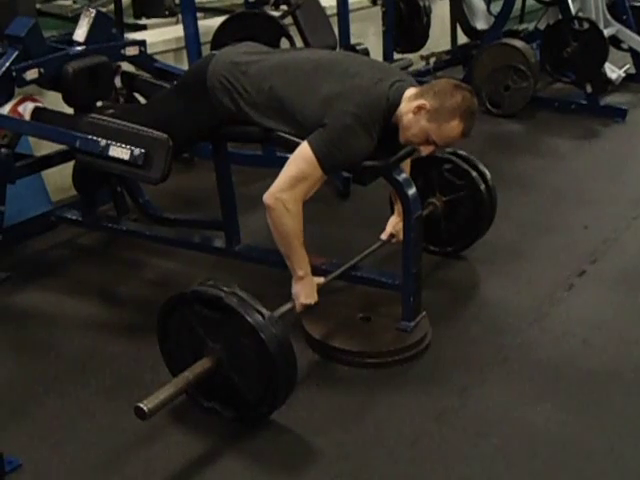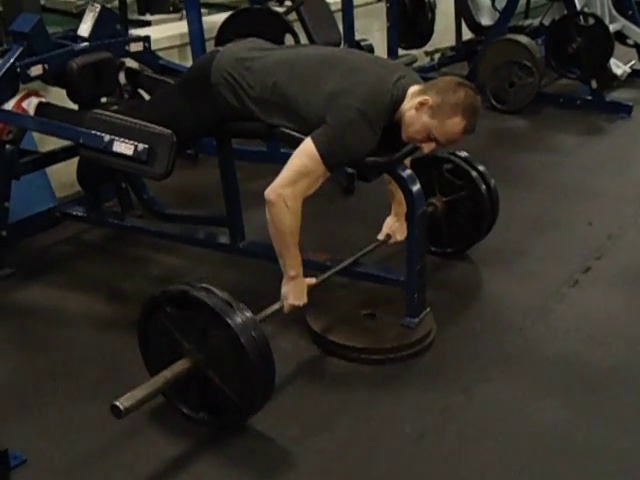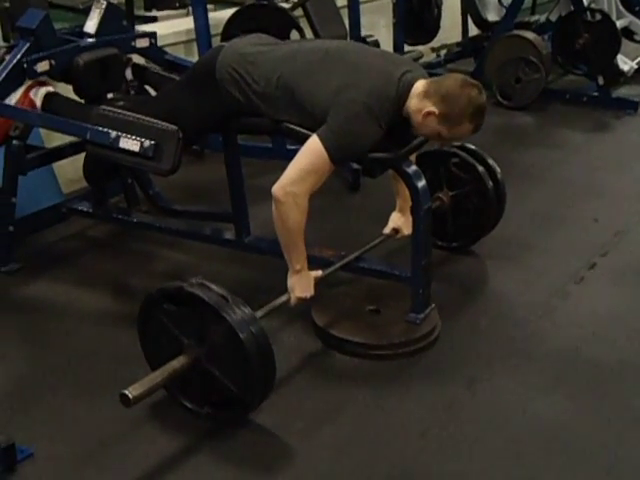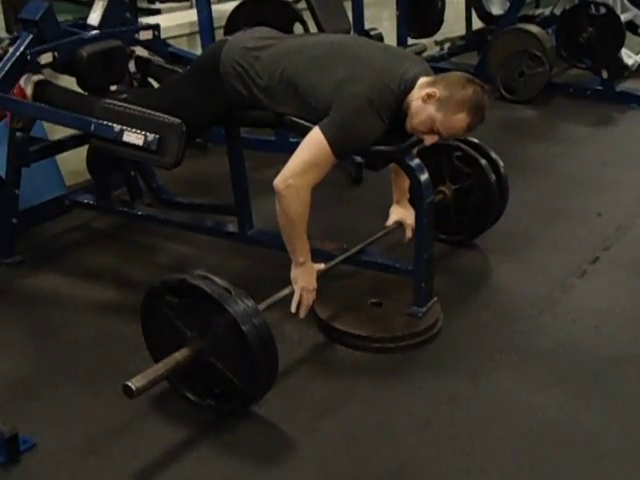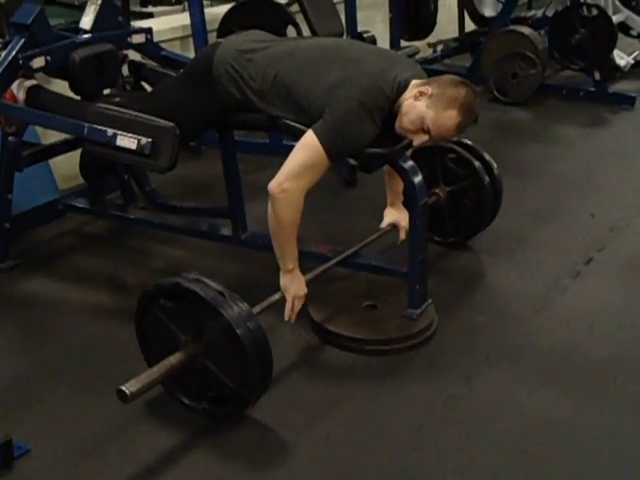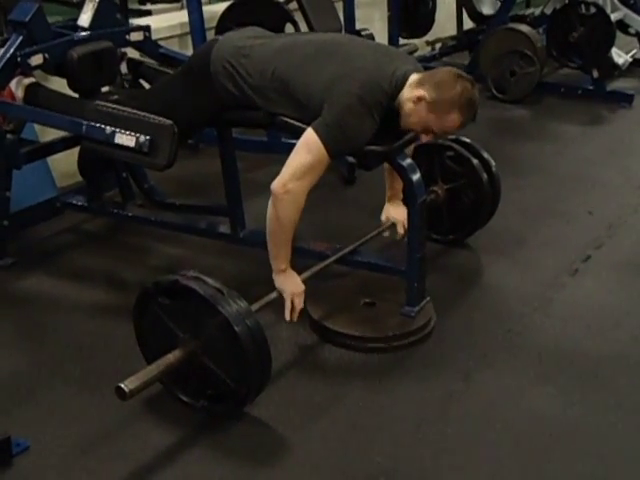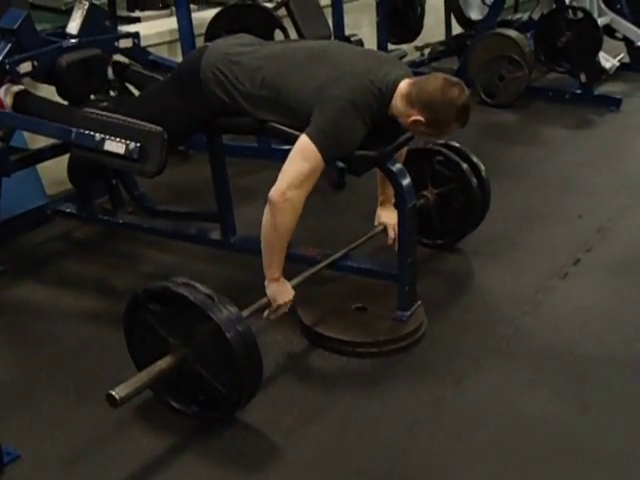
dt=0.7s
person 1, frame 1
left shoulder: (405, 95)
right shoulder: (362, 108)
left elbow: (397, 152)
right elbow: (279, 198)
left wrist: (400, 211)
right wrist: (302, 277)
left hip: (248, 67)
right hip: (223, 87)
person 1, frame 2
left shoulder: (410, 89)
right shoulder: (360, 118)
left elbow: (396, 148)
right elbow: (280, 194)
left wrist: (398, 213)
right wrist: (293, 277)
left hip: (256, 60)
right hip: (225, 82)
person 1, frame 3
left shoulder: (418, 84)
right shoulder: (365, 114)
left elbow: (401, 142)
right elbow: (286, 192)
left wrist: (403, 208)
right wrist: (299, 272)
left hip: (260, 55)
right hip: (229, 78)
right ankle: (39, 99)
person 1, frame 4
left shoulder: (419, 78)
right shoulder: (368, 107)
left elbow: (400, 135)
right elbow: (289, 184)
left wrist: (401, 201)
right wrist: (302, 265)
left hip: (264, 47)
right hip: (233, 70)
right ankle: (36, 90)
person 1, frame 5
left shoulder: (412, 80)
right shoulder: (360, 111)
left elbow: (393, 135)
right elbow: (283, 188)
left wrist: (395, 204)
right wrist: (290, 272)
left hip: (257, 51)
right hip: (226, 74)
person 1, frame 6
left shoulder: (411, 77)
right shoulder: (359, 106)
left elbow: (395, 134)
right elbow: (286, 187)
left wrist: (394, 198)
right wrist: (282, 272)
left hip: (253, 47)
right hip: (224, 71)
person 1, frame 7
left shoulder: (404, 82)
right shoulder: (350, 111)
left elbow: (391, 137)
right elbow: (283, 197)
left wrist: (385, 204)
right wrist: (274, 280)
left hip: (244, 54)
right hip: (213, 77)
